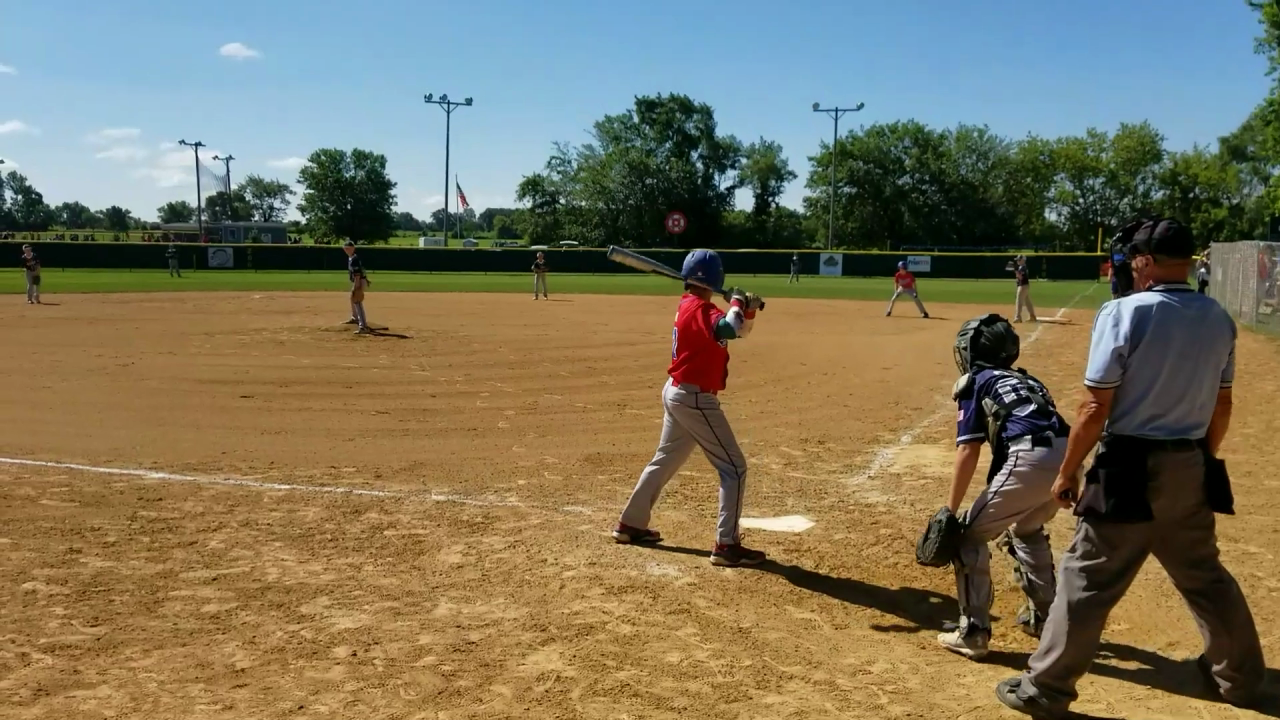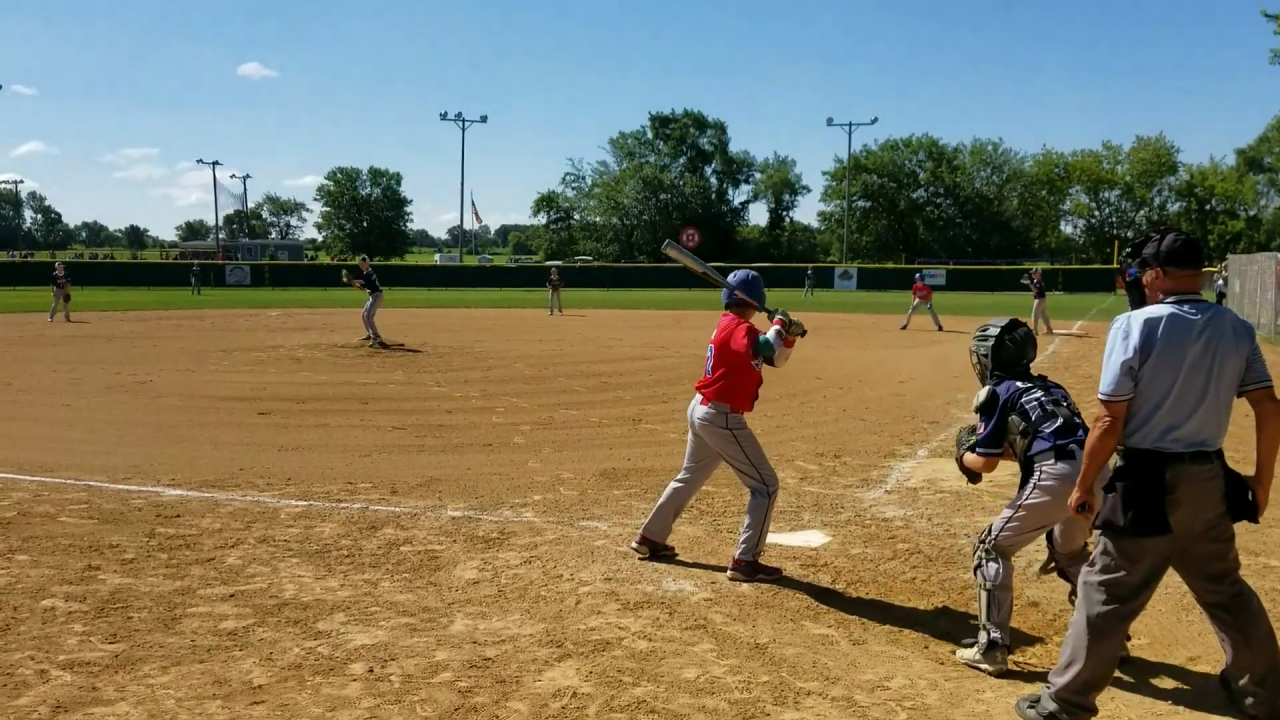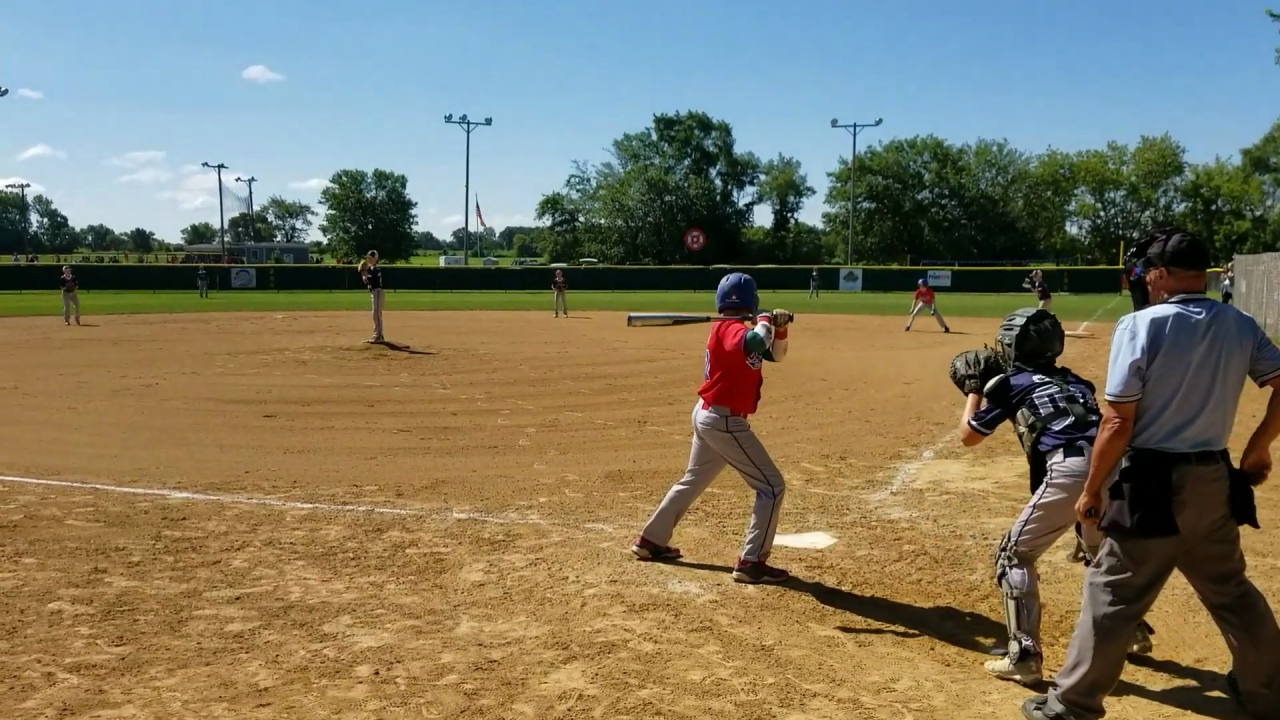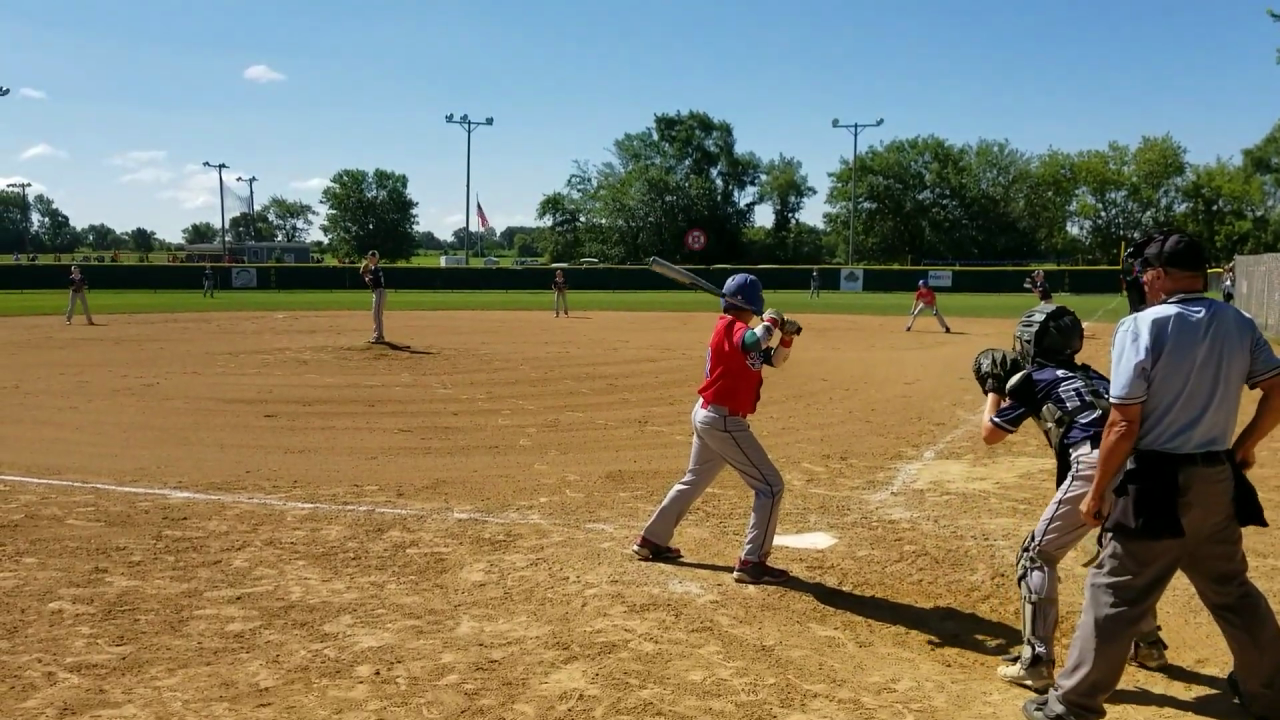
dt=0.7s
person 1, frame 1
left shoulder: (1123, 312)
right shoulder: (1217, 318)
left elbow: (1096, 407)
right elbow: (1221, 403)
left wrist: (1067, 473)
left hip: (1131, 470)
right hip: (1191, 468)
left knee: (1086, 580)
right knee: (1206, 576)
right ankle: (1240, 676)
person 1, frame 2
left shoulder: (1135, 325)
right shoulder: (1236, 329)
left elbow: (1110, 421)
left wrist: (1084, 486)
left hip: (1148, 483)
right hip: (1209, 480)
left knee: (1106, 595)
right knee: (1226, 590)
person 1, frame 3
left shoulder: (1140, 325)
left elbow: (1118, 422)
left wrist: (1091, 490)
left hip: (1152, 483)
right hip: (1214, 480)
left knee: (1111, 594)
right knee: (1231, 590)
person 1, frame 4
left shoulder: (1141, 327)
right shoulder: (1239, 325)
left elbow: (1123, 425)
left wrist: (1097, 491)
left hip: (1157, 485)
right hip: (1218, 480)
left knee: (1113, 595)
right knee: (1232, 590)
person 2, frame 1
left shoulder: (975, 383)
right shoulder: (1028, 381)
left elbow: (969, 451)
left wrist: (950, 510)
left hip: (1031, 459)
right hip: (1067, 457)
left knee: (971, 534)
right knee: (1025, 529)
left ankle: (973, 632)
right ankle: (1044, 615)
person 2, frame 2
left shoulder: (996, 393)
right shoulder: (1049, 387)
left elbow: (985, 462)
left wrist: (963, 455)
right wrist: (1013, 450)
left hip: (1056, 476)
left knee: (992, 548)
right knee: (1068, 549)
left ankle: (991, 648)
person 2, frame 3
left shoulder: (1009, 384)
right shoulder: (1075, 381)
left elbow: (969, 436)
left wrist: (974, 389)
left hip: (1069, 473)
left knee: (1015, 554)
right knee: (1100, 549)
left ankle: (1024, 656)
right ankle: (1134, 631)
person 2, frame 4
left shoulder: (1032, 380)
right shoulder: (1091, 376)
left elbow: (990, 434)
left wrist: (994, 389)
left hip: (1094, 467)
left knee: (1037, 556)
left ankle: (1036, 661)
right ankle: (1147, 644)
person 3, frame 1
left shoulder: (692, 306)
right shoulder: (700, 307)
left elbow: (741, 331)
right elbow: (728, 330)
left wrist: (748, 308)
right wrist: (737, 302)
left hip: (677, 393)
right hip: (695, 398)
left knee: (665, 460)
right knee: (733, 467)
left ankle: (630, 524)
right ankle: (726, 545)
person 3, frame 2
left shoulder: (730, 325)
right shoulder: (739, 328)
left elbow: (776, 359)
right elbow: (766, 348)
left wrist: (788, 336)
right wrist: (779, 324)
left hip: (701, 410)
right hip: (722, 417)
left knee: (689, 478)
right knee: (765, 485)
left ankle: (649, 537)
right ankle: (745, 561)
person 3, frame 3
left shoulder: (730, 330)
right shoulder: (730, 328)
left elbow: (775, 354)
right elbow: (758, 342)
left wrist: (780, 328)
right wrist: (766, 321)
left hip: (707, 415)
right hip: (724, 421)
left knee: (693, 481)
right knee: (771, 486)
left ankle: (651, 540)
right ankle: (751, 562)
person 3, frame 4
left shoulder: (735, 330)
right shoulder: (730, 327)
left elbow: (775, 360)
right elbow: (753, 342)
left wrist: (786, 337)
right wrist: (771, 321)
left hip: (707, 415)
right hip: (723, 420)
left knee: (693, 481)
right knee: (770, 486)
left ankle: (651, 540)
right ankle: (751, 562)
